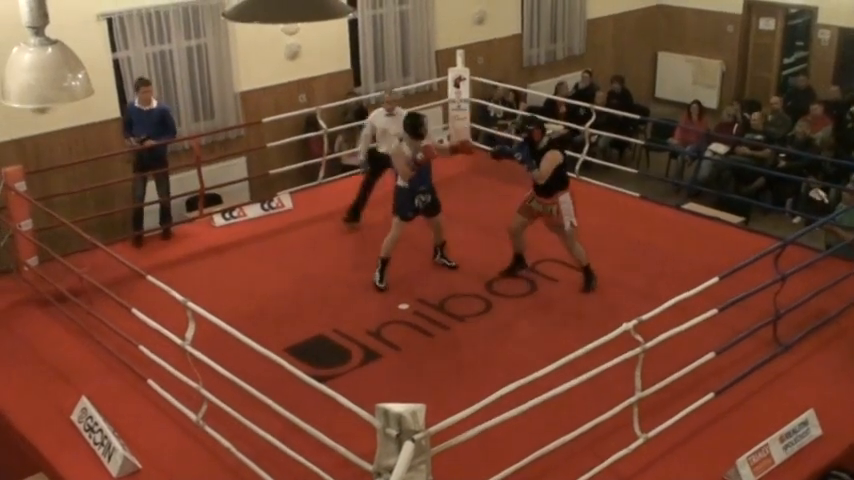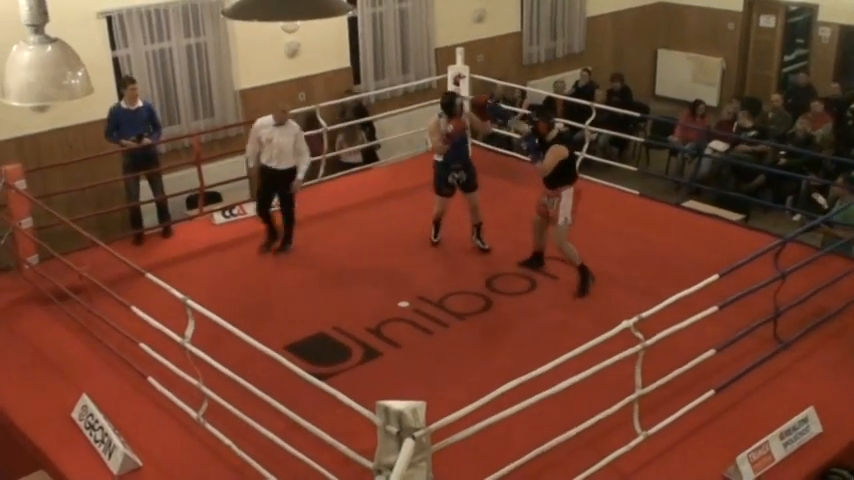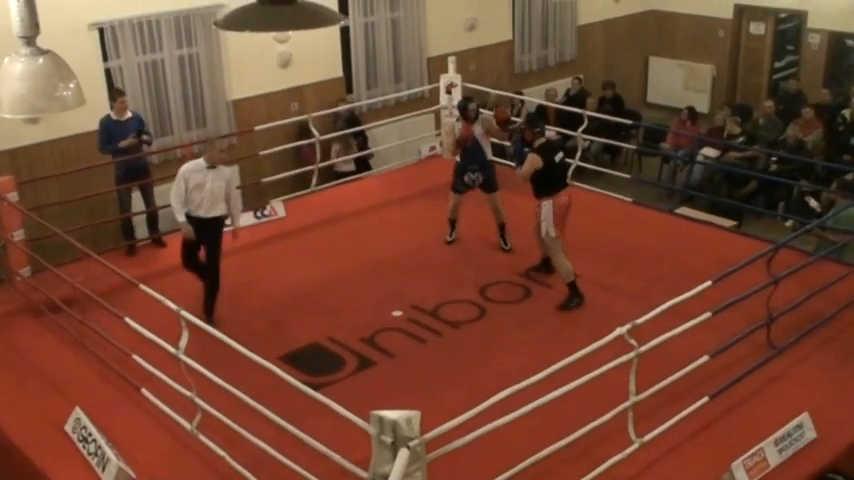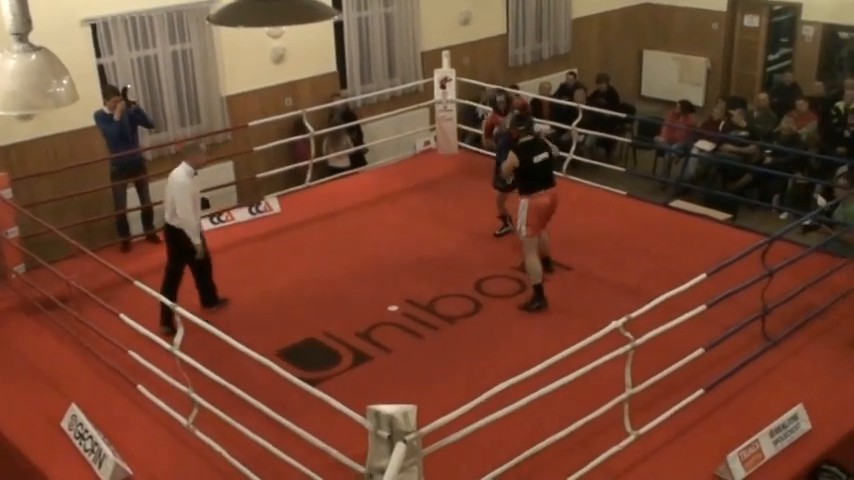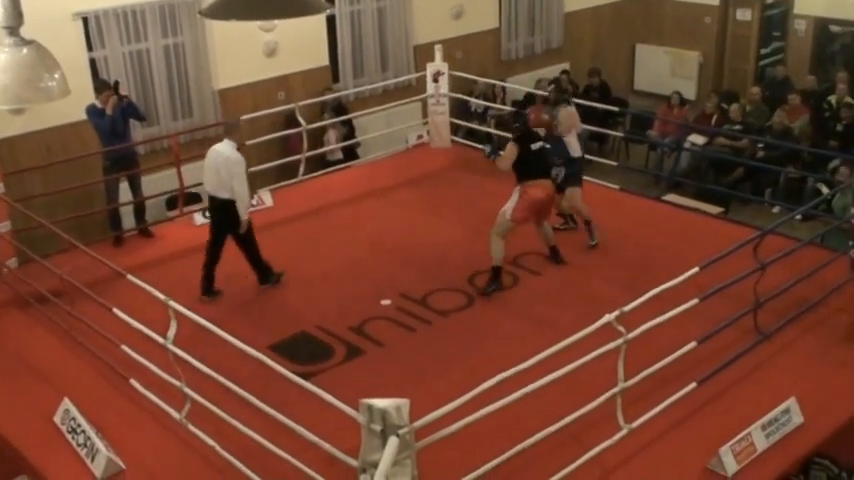
dt=0.7s
person 1, frame 1
left shoulder: (553, 152)
right shoulder: (533, 145)
left elbow: (541, 178)
right elbow: (520, 154)
left wrist: (526, 159)
right wrist: (505, 152)
left hip: (557, 200)
right hip: (537, 196)
left knee: (570, 243)
right knee: (514, 228)
left ankle: (589, 274)
right ankle: (519, 262)
person 1, frame 2
left shoulder: (558, 146)
right shoulder: (550, 136)
left elbow: (544, 170)
left wrist: (532, 150)
left hip: (564, 194)
right hip: (551, 191)
left knee: (560, 241)
right knee: (538, 225)
left ankle: (585, 275)
right ankle: (537, 259)
person 1, frame 3
left shoulder: (535, 155)
right shoulder: (553, 145)
left elbow: (523, 175)
left wrist: (518, 155)
right wrist: (525, 146)
left hip: (551, 203)
right hip: (560, 196)
left knee: (555, 252)
right knee: (539, 231)
left ankle: (575, 294)
right ankle: (546, 264)
person 1, frame 4
left shoulder: (516, 152)
right shoulder: (543, 143)
left elbow: (505, 173)
right elbow: (555, 153)
left hip: (532, 201)
right hip: (550, 195)
left knee: (529, 251)
right knee: (538, 229)
left ankle: (539, 297)
right ankle: (546, 262)
person 1, frame 5
left shoulder: (515, 144)
right shoulder: (536, 136)
left elbow: (504, 166)
left wrist: (494, 154)
left hip: (528, 192)
right hip: (547, 188)
left knee: (497, 234)
right knee: (541, 220)
left ankle: (495, 279)
right ankle: (555, 254)
person 2, frame 1
left shoulder: (162, 109)
right shoulder: (130, 109)
left elbow: (172, 133)
right elbow: (126, 130)
left wrist: (156, 142)
right wrist: (132, 140)
left hip: (159, 156)
right hip: (140, 157)
left knee: (164, 194)
right knee: (137, 196)
left ankle: (166, 226)
right ankle: (137, 232)
person 2, frame 2
left shoulder: (147, 107)
right shoulder: (115, 111)
left elbow: (158, 128)
right elbow: (109, 134)
left wrist: (151, 140)
right wrist: (123, 142)
left hip: (150, 155)
right hip: (130, 158)
left knee: (159, 192)
right knee: (133, 197)
left ankle: (166, 224)
right ankle: (138, 231)
person 2, frame 3
left shoulder: (136, 117)
right shoulder: (106, 123)
left elbow: (149, 137)
right elbow: (103, 148)
left wrist: (146, 138)
right wrist: (122, 144)
left hip: (141, 166)
right hip: (122, 170)
left knee: (151, 204)
right knee: (125, 209)
left ankle: (155, 236)
right ankle: (130, 242)
person 2, frame 4
left shoulder: (128, 110)
right shoulder: (100, 116)
left elbow: (150, 124)
right elbow: (112, 135)
left wrist: (136, 107)
right wrist: (117, 115)
left hip: (137, 161)
right hip: (118, 165)
left knee: (146, 200)
right knee: (120, 206)
left ankle: (150, 232)
right ankle: (125, 239)
person 2, frame 5
left shoulder: (120, 104)
right shoulder: (92, 110)
left elbow: (141, 117)
right elbow: (104, 130)
left wrist: (127, 100)
right wrist: (109, 109)
left hip: (130, 155)
right hip: (111, 159)
left knee: (138, 194)
right knee: (112, 200)
left ankle: (142, 226)
right ankle: (117, 233)
person 3, frame 1
left shoulder: (405, 117)
right shoulder: (375, 116)
right elbow: (366, 136)
right wrist: (362, 157)
right hip: (381, 155)
right knee: (367, 185)
right ankle: (353, 215)
person 3, frame 2
left shoulder: (294, 129)
right shoulder: (260, 125)
left elbow: (304, 154)
right elbow: (252, 146)
left wrist: (300, 177)
right wrist: (252, 164)
left hip: (287, 173)
right hip: (267, 171)
left knee: (287, 209)
right knee: (261, 208)
left ankle: (286, 242)
right ankle: (272, 235)
person 3, frame 3
left shoulder: (227, 173)
right shoulder: (188, 170)
left elbow: (233, 199)
right elbow: (176, 198)
left wrist: (236, 223)
right wrist: (183, 222)
left hip: (214, 223)
right hip: (192, 221)
left knee: (212, 268)
right knee: (189, 262)
left ankle: (209, 311)
right ankle: (208, 281)
person 3, frame 4
left shoulder: (180, 172)
right shoulder: (183, 181)
right elbow: (187, 215)
right wrist: (197, 241)
left hip: (179, 228)
right hip: (180, 233)
left knee: (202, 264)
right knee: (173, 276)
left ankle: (209, 300)
right ankle: (166, 321)
person 3, frame 5
left shoulder: (212, 151)
right shoulder: (235, 158)
left elbow: (207, 178)
right elbow: (240, 189)
right wrist: (244, 216)
left hip: (214, 202)
right hip: (229, 205)
left knee: (214, 245)
right knee: (248, 243)
left ankle: (207, 288)
right ankle: (266, 277)
person 4, frame 1
left shoulder: (425, 141)
right shoulder: (397, 149)
left elbow: (441, 151)
right elbow: (405, 175)
left wrist: (455, 149)
right wrist: (418, 163)
left hip: (426, 190)
right hip: (407, 194)
left knee: (438, 226)
right knee: (395, 234)
left ankle: (439, 256)
right ankle: (380, 271)
person 4, frame 2
left shoulder: (466, 117)
right shoulder: (435, 125)
left elbow: (485, 129)
right elbow: (439, 150)
right wrist: (450, 136)
left hip: (465, 166)
right hip: (444, 168)
left knee: (474, 204)
right knee: (441, 206)
left ankle: (477, 235)
right ankle: (436, 231)
person 4, frame 3
left shoulder: (484, 122)
left elbow: (504, 136)
right elbow: (453, 152)
right wrist: (459, 142)
left hip: (484, 167)
right hip: (463, 168)
left knee: (495, 205)
right knee: (454, 203)
left ankle: (503, 235)
right ankle: (452, 229)
person 4, frame 4
right shoulder: (490, 120)
right elbow: (488, 145)
right wrist: (489, 131)
right hip: (503, 164)
right knee: (499, 200)
right ankle: (507, 224)
person 4, frame 5
left shoulder: (568, 111)
right shoulder: (554, 112)
left elbow: (561, 131)
right elbow: (549, 135)
left hip: (572, 162)
right hip: (557, 162)
left knee: (574, 203)
right knee: (555, 200)
left ankle: (590, 228)
right ankle: (569, 221)
